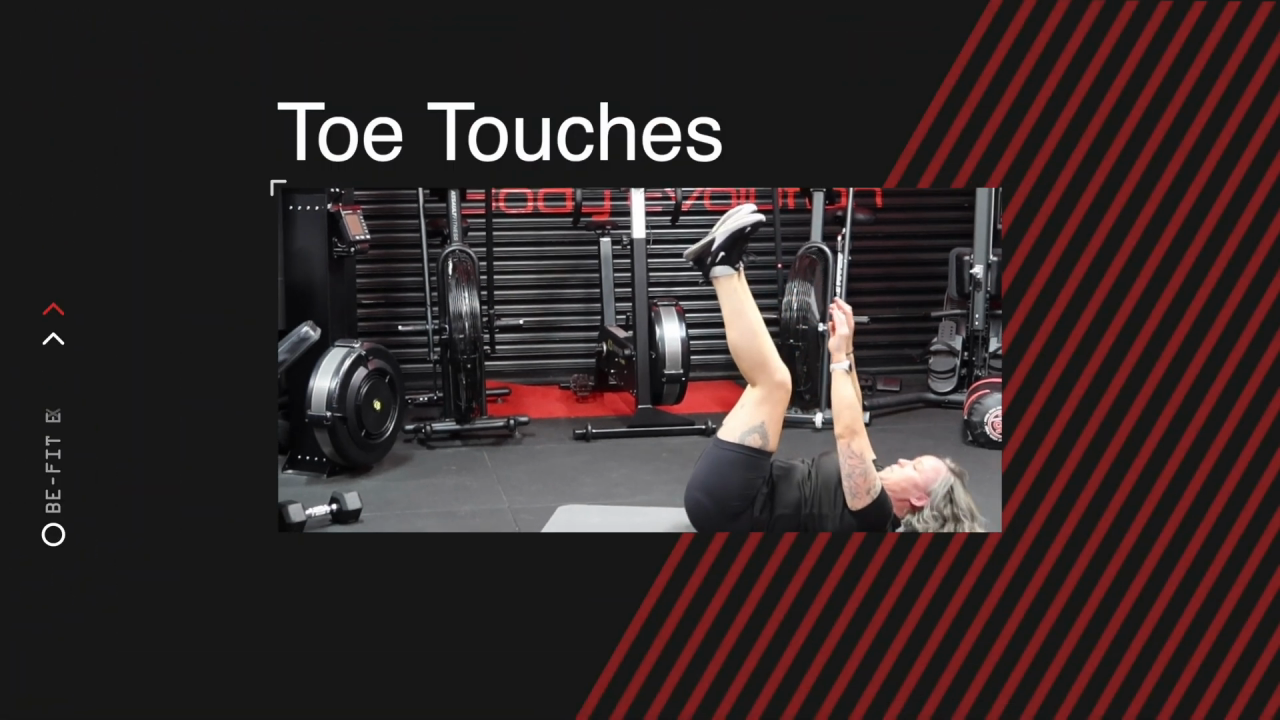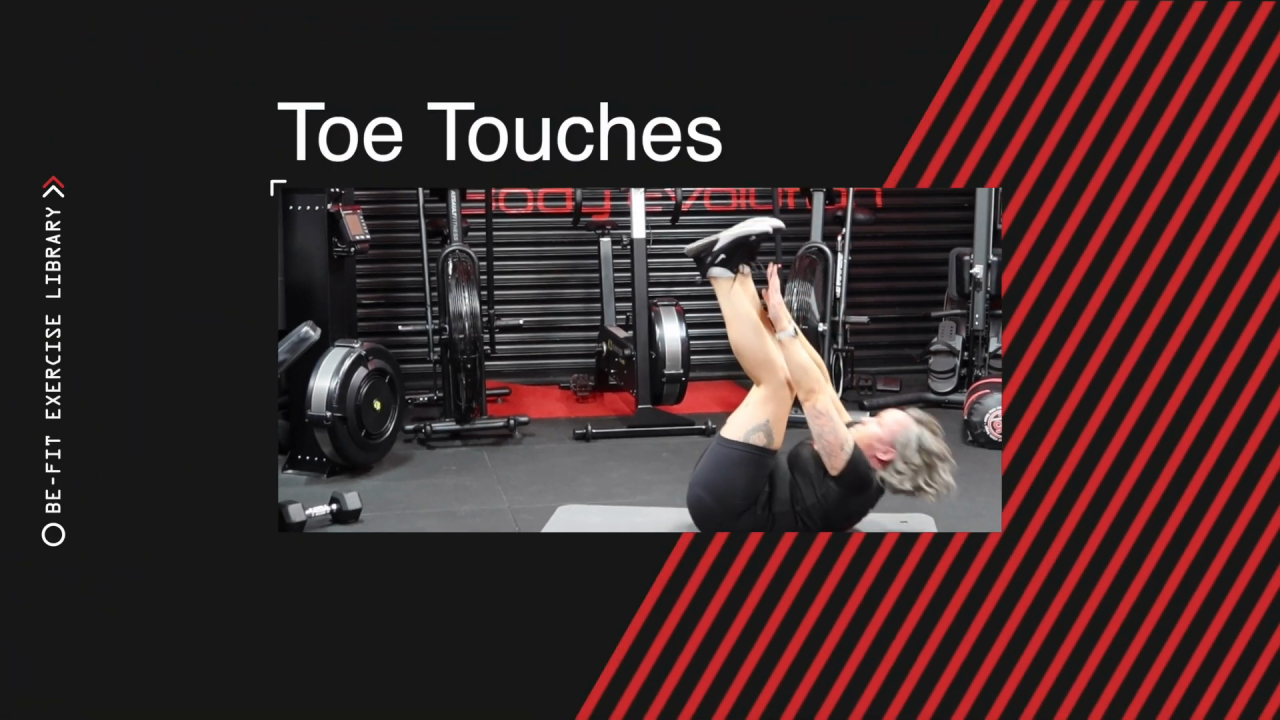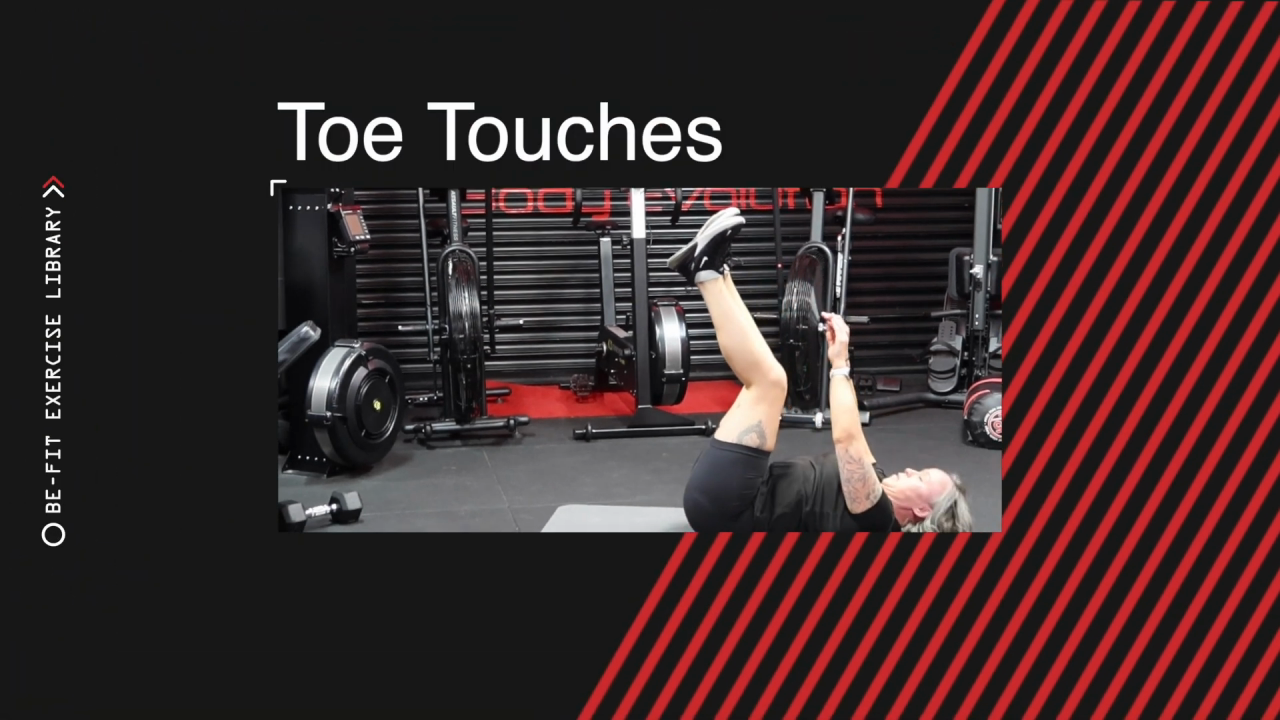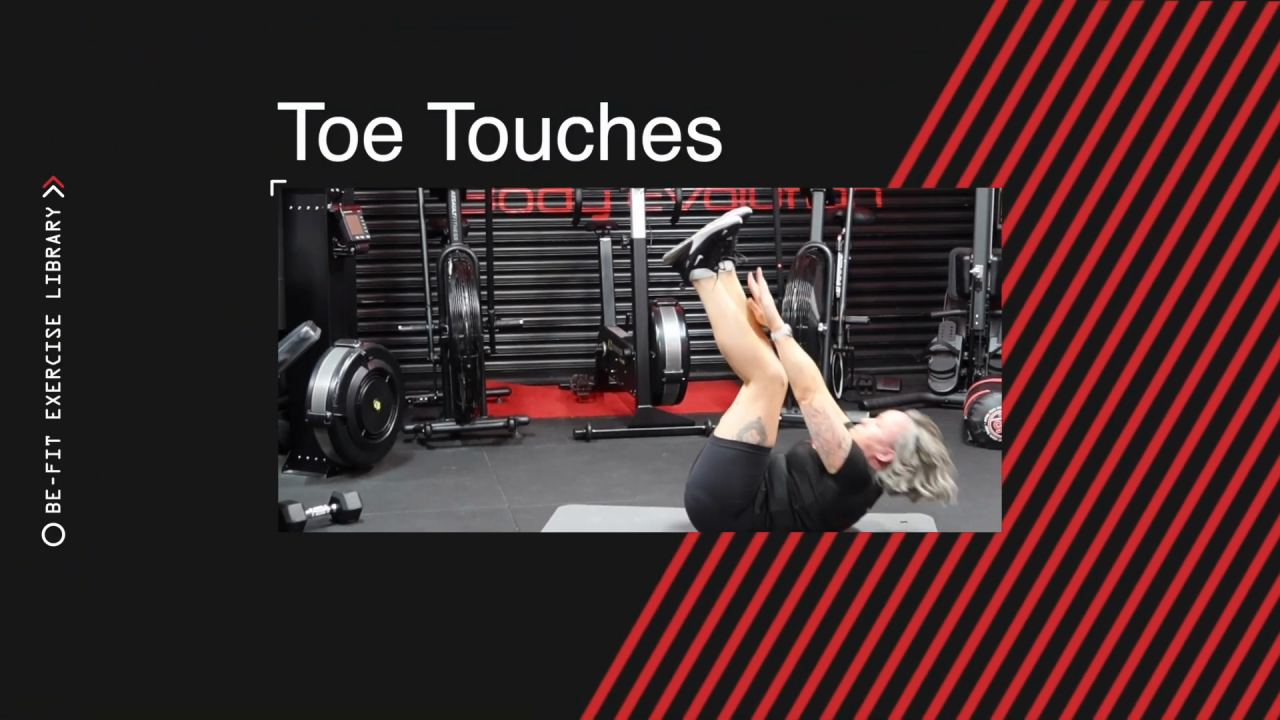
dt=1s
person 1, frame 1
left shoulder: (875, 514)
right shoulder: (878, 487)
left elbow: (848, 433)
right elbow: (854, 424)
left wrist: (839, 358)
right wrist: (845, 351)
left hip: (720, 505)
right hip: (725, 500)
left knee: (772, 381)
right knee: (772, 381)
left ankle: (723, 268)
right ankle: (726, 266)
person 1, frame 2
left shoulder: (857, 477)
right shoulder: (853, 444)
left elbow: (813, 393)
right elbow: (820, 381)
left wrist: (783, 325)
right wrist: (781, 317)
left hip: (720, 502)
right hip: (726, 496)
left knee: (775, 381)
right knee: (779, 377)
left ankle: (722, 269)
right ankle: (734, 267)
person 1, frame 3
left shoulder: (876, 518)
right shoulder: (876, 491)
left elbow: (846, 437)
right elbow: (850, 429)
left wrist: (840, 366)
right wrist: (841, 359)
left hip: (721, 506)
right hip: (726, 502)
left knee: (768, 381)
right knee: (766, 378)
left ankle: (707, 271)
right ankle: (714, 271)
person 1, frame 4
left shoulder: (857, 477)
right shoulder: (860, 462)
left elbow: (809, 393)
right elbow: (816, 394)
left wrist: (777, 324)
right wrist: (772, 324)
left hip: (720, 505)
right hip: (723, 496)
left knee: (769, 376)
right knee: (767, 374)
left ankle: (702, 269)
right ankle: (719, 265)
